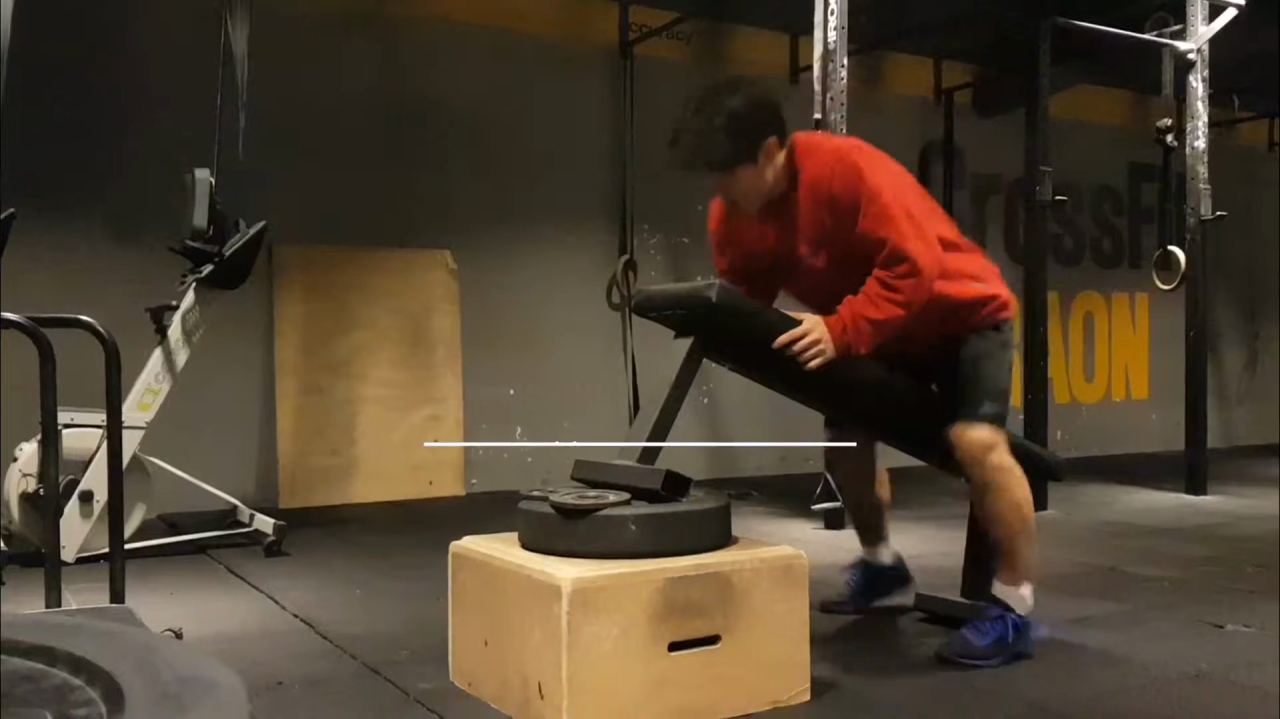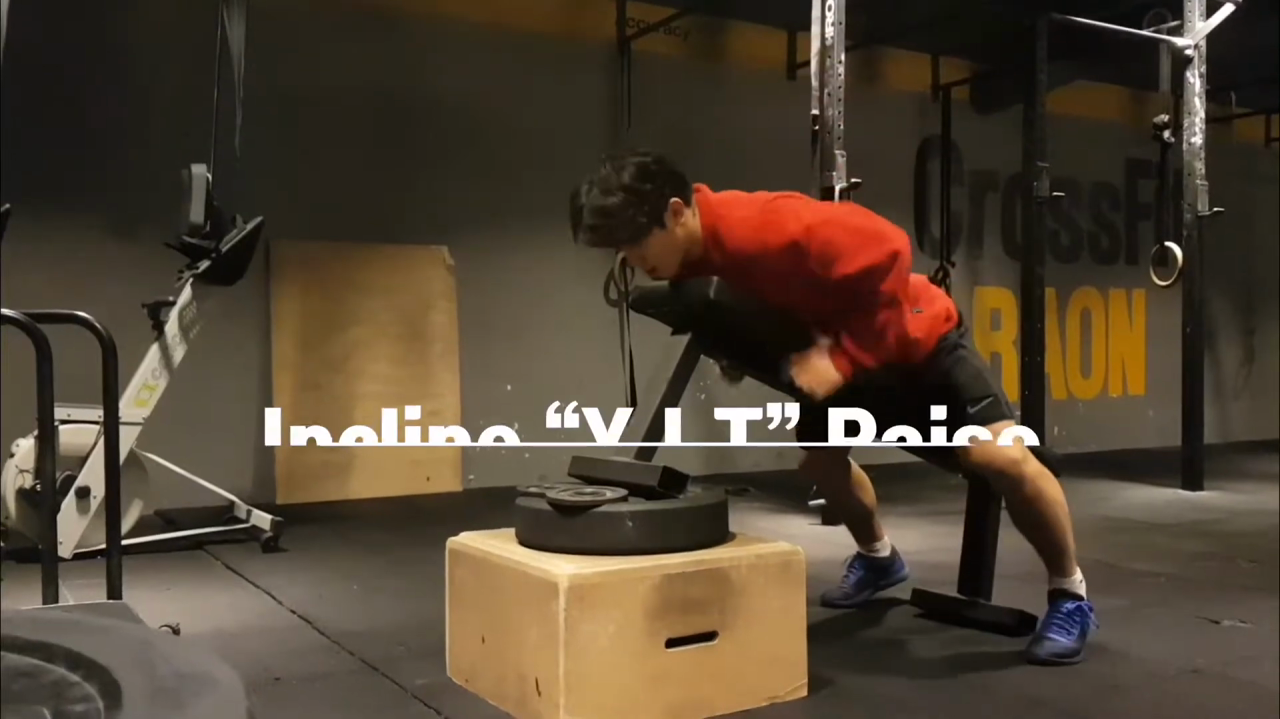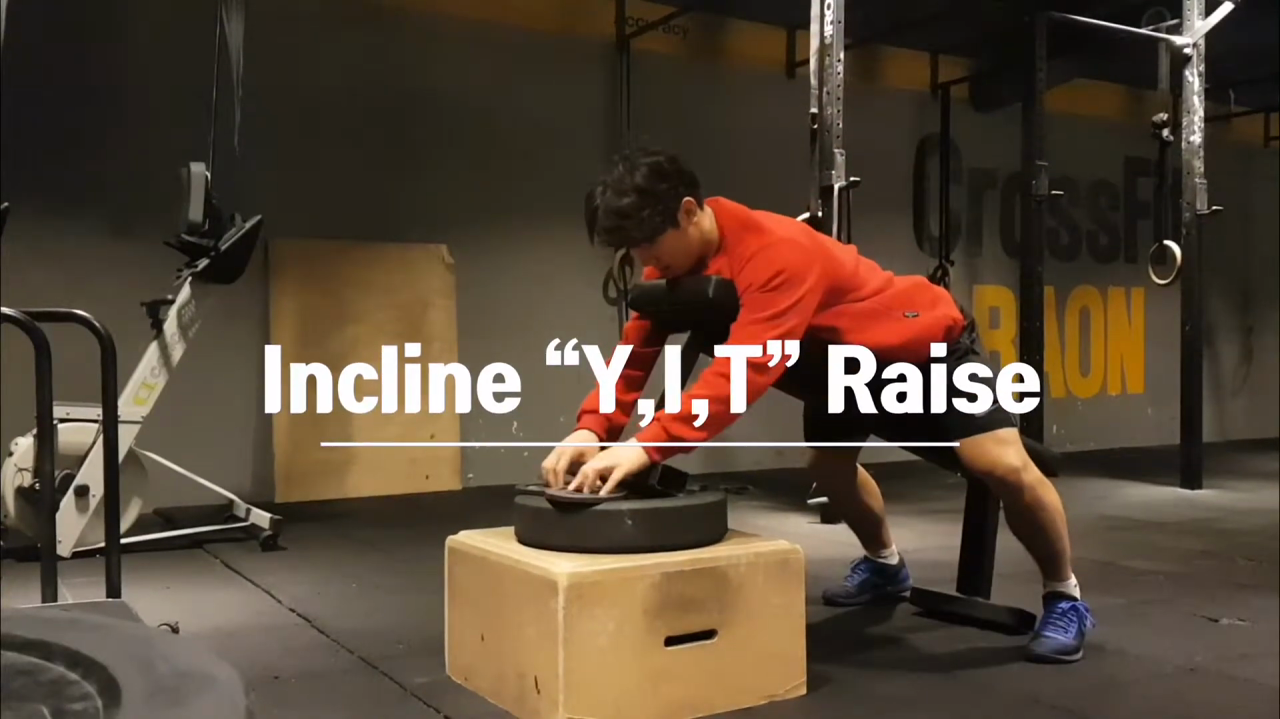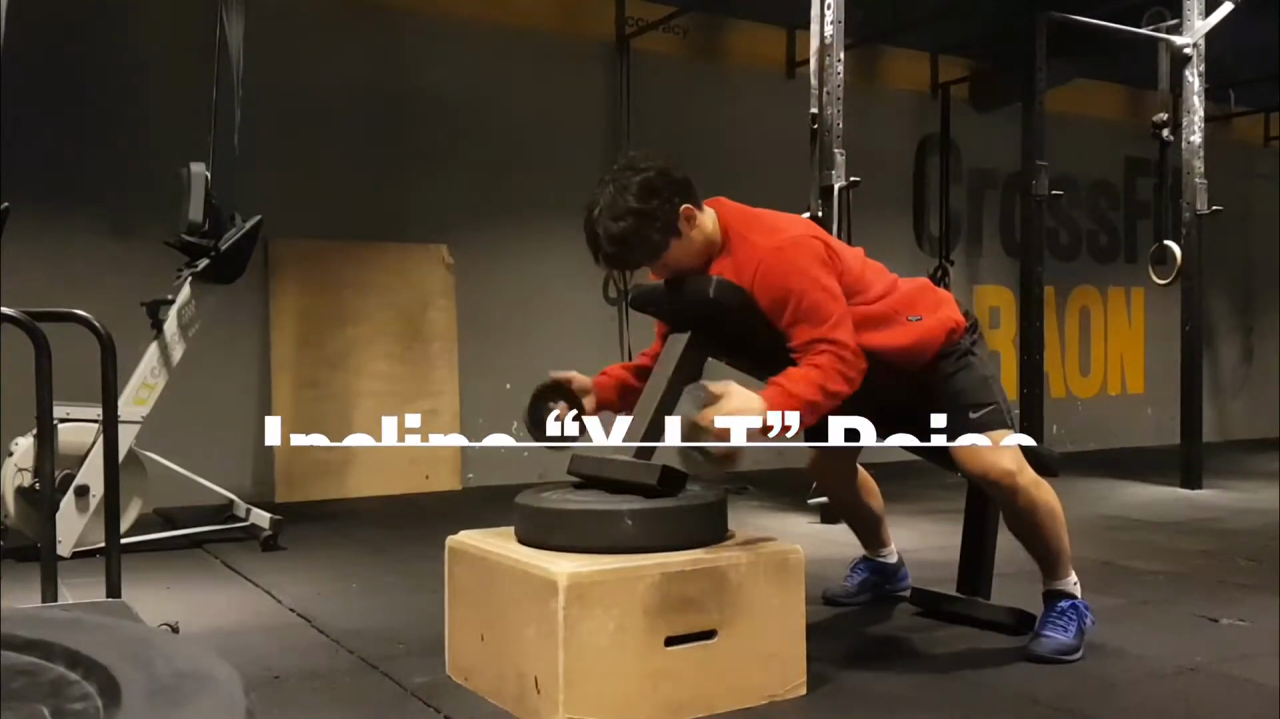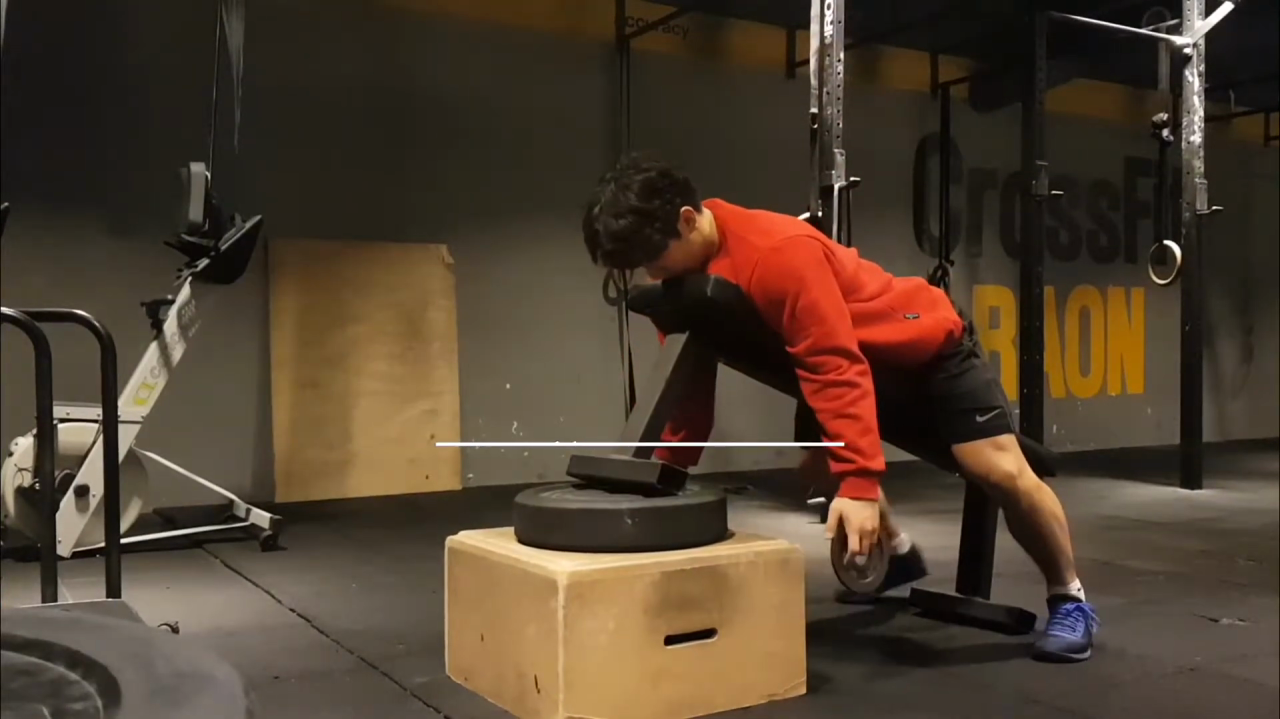
dt=0.7s
person 1, frame 1
left shoulder: (846, 167)
right shoulder: (731, 216)
left elbow: (911, 267)
right elbow: (744, 294)
left wrist: (839, 332)
left hip: (960, 310)
right hip: (884, 332)
left knee: (977, 443)
right knee: (845, 444)
left ankle: (1013, 608)
right ankle: (881, 566)
person 1, frame 2
left shoulder: (755, 226)
right shoulder: (675, 252)
left elbow: (884, 251)
left wrist: (845, 358)
left hip: (916, 338)
right hip: (831, 355)
left knee: (1002, 459)
right knee: (818, 459)
left ankle: (1070, 596)
right ankle: (878, 557)
person 1, frame 3
left shoulder: (776, 252)
right shoulder: (676, 263)
left elbow: (744, 368)
right elbow: (636, 353)
left wrist: (647, 446)
right wrist: (590, 430)
left hip: (927, 342)
left knee: (1001, 465)
right knee: (827, 463)
left ankle: (1065, 598)
right ankle: (884, 564)
person 1, frame 4
left shoulder: (781, 250)
right shoulder: (689, 264)
left elbow: (833, 358)
right elbow: (670, 352)
left wrist: (766, 406)
right wrist: (602, 389)
left hip: (931, 343)
right hip: (861, 355)
left knee: (997, 467)
right knee: (828, 462)
left ankle: (1065, 597)
right ankle: (884, 564)
person 1, frame 5
left shoulder: (779, 253)
right shoulder: (685, 269)
left elbow: (837, 369)
right elbow: (690, 379)
left wrist: (858, 483)
right wrist: (668, 471)
left hip: (928, 343)
right hip: (867, 356)
left knee: (999, 470)
right knee: (818, 465)
left ankle: (1070, 600)
right ankle: (898, 553)
